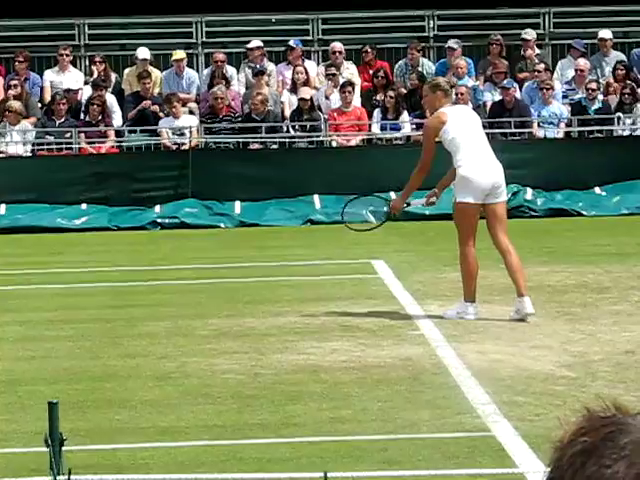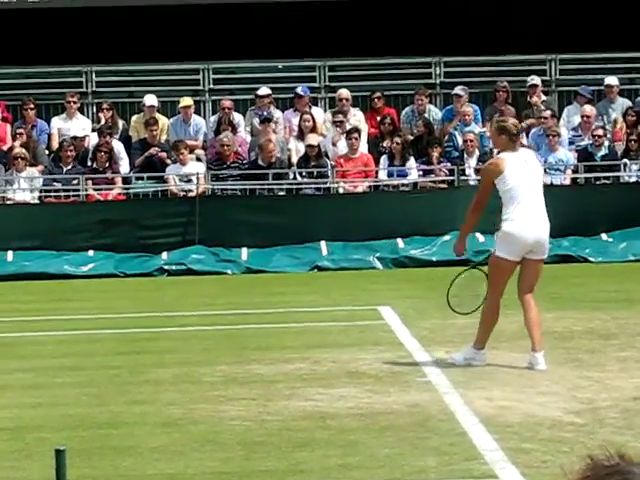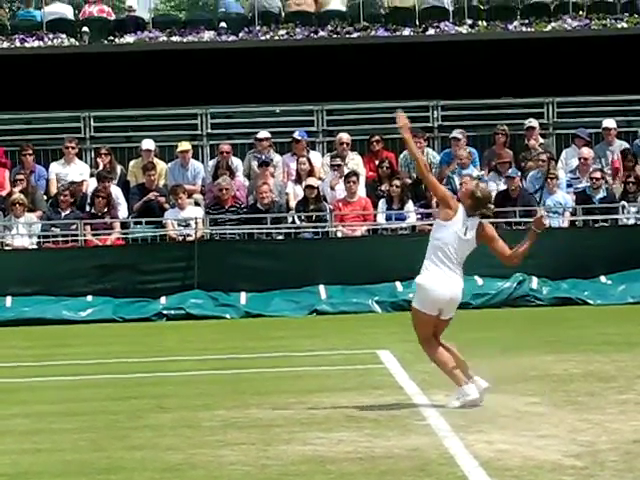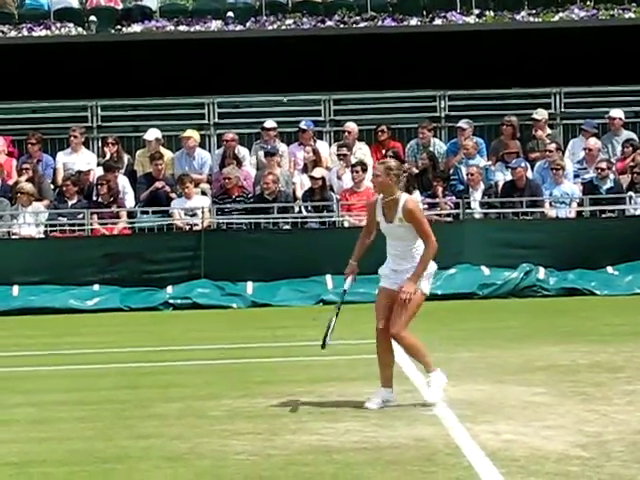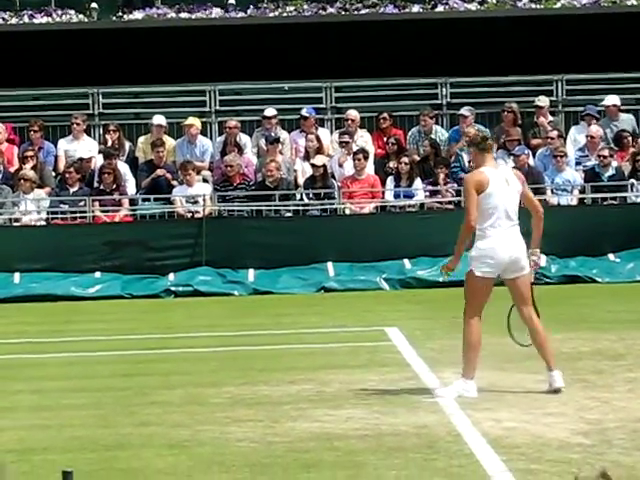
dt=1s
person 1, frame 1
left shoulder: (435, 120)
right shoulder: (468, 111)
left elbow: (423, 167)
left wrist: (402, 197)
right wrist: (438, 190)
left hip: (472, 178)
right hip: (495, 173)
left knee: (467, 244)
right knee: (502, 241)
left ankle: (469, 305)
right ankle: (523, 300)
person 1, frame 2
left shoulder: (495, 165)
right shoulder: (532, 156)
left elbow: (477, 207)
left wrist: (461, 238)
left hip: (516, 232)
right hip: (541, 230)
left knee: (493, 295)
right knee: (526, 295)
left ankle: (477, 351)
right ankle: (537, 354)
person 1, frame 3
left shoulder: (451, 208)
right shoulder: (483, 227)
left elbow: (425, 172)
right elbow: (511, 258)
left wrist: (406, 134)
right wrist: (533, 233)
left hip: (431, 286)
right hip: (454, 289)
left knee: (427, 342)
right knee: (435, 340)
left ankle: (467, 387)
right ankle: (471, 380)
person 1, frame 4
left shoulder: (409, 205)
right shoulder: (374, 204)
left elbow: (431, 244)
right elbow: (368, 233)
left wrist: (413, 281)
right wrist: (354, 261)
left hip: (417, 271)
right hip: (392, 271)
left knee: (397, 332)
right knee: (381, 331)
left ankle: (434, 374)
right ankle: (386, 392)
person 1, frame 5
left shoulder: (474, 178)
right shoulder: (515, 175)
left elbow: (470, 222)
right elbow: (538, 212)
left wrist: (455, 257)
right wrist: (534, 249)
left hip: (489, 250)
right hip: (515, 247)
left knee: (472, 316)
right knee: (528, 313)
left ankle: (467, 382)
right ankle: (554, 375)
